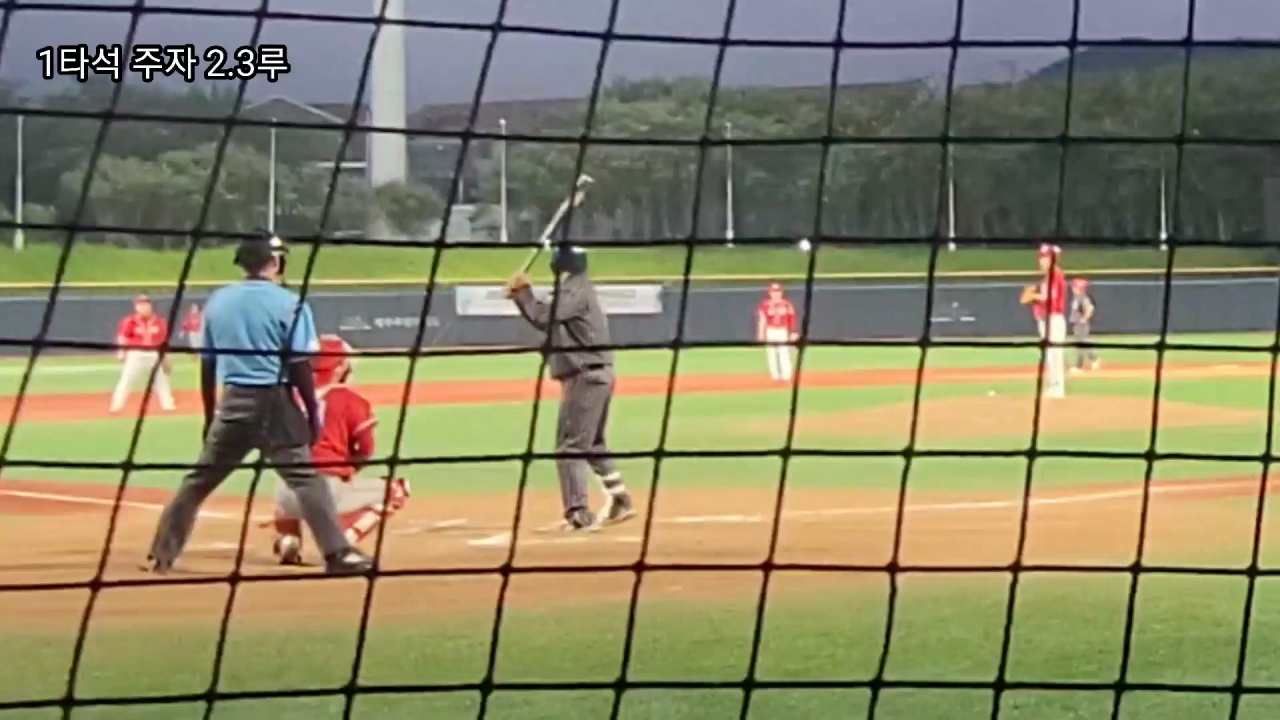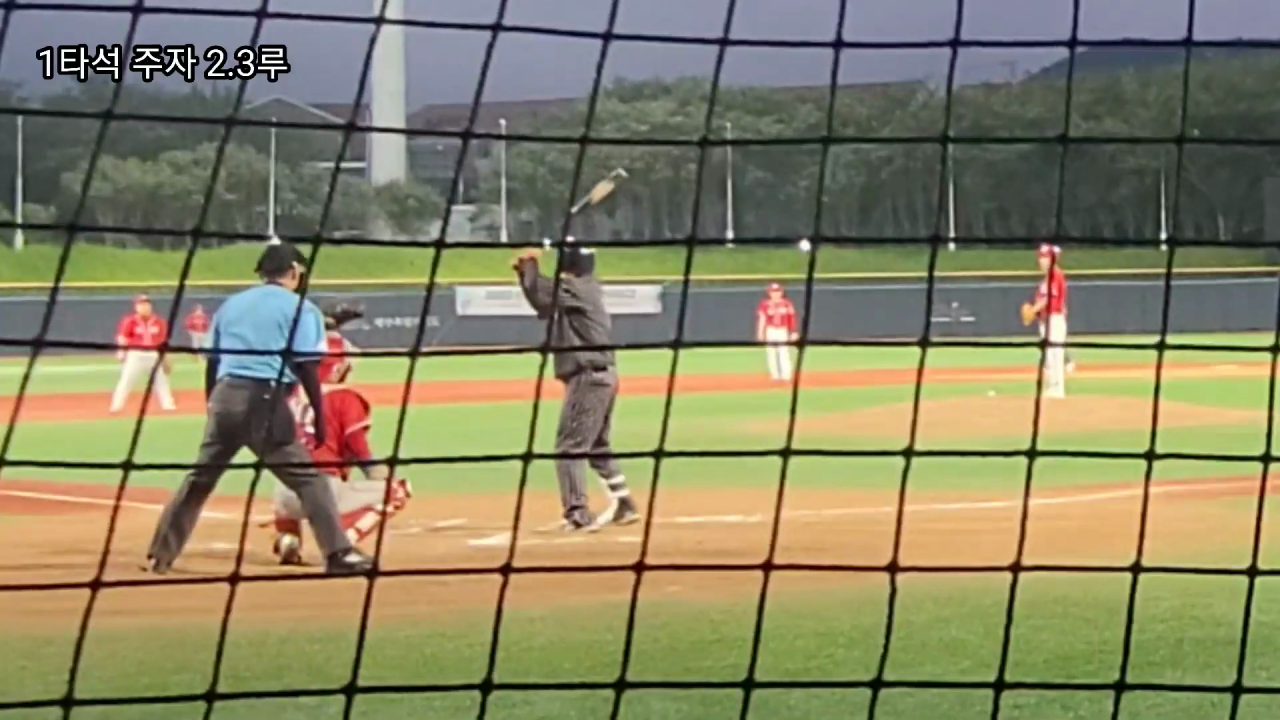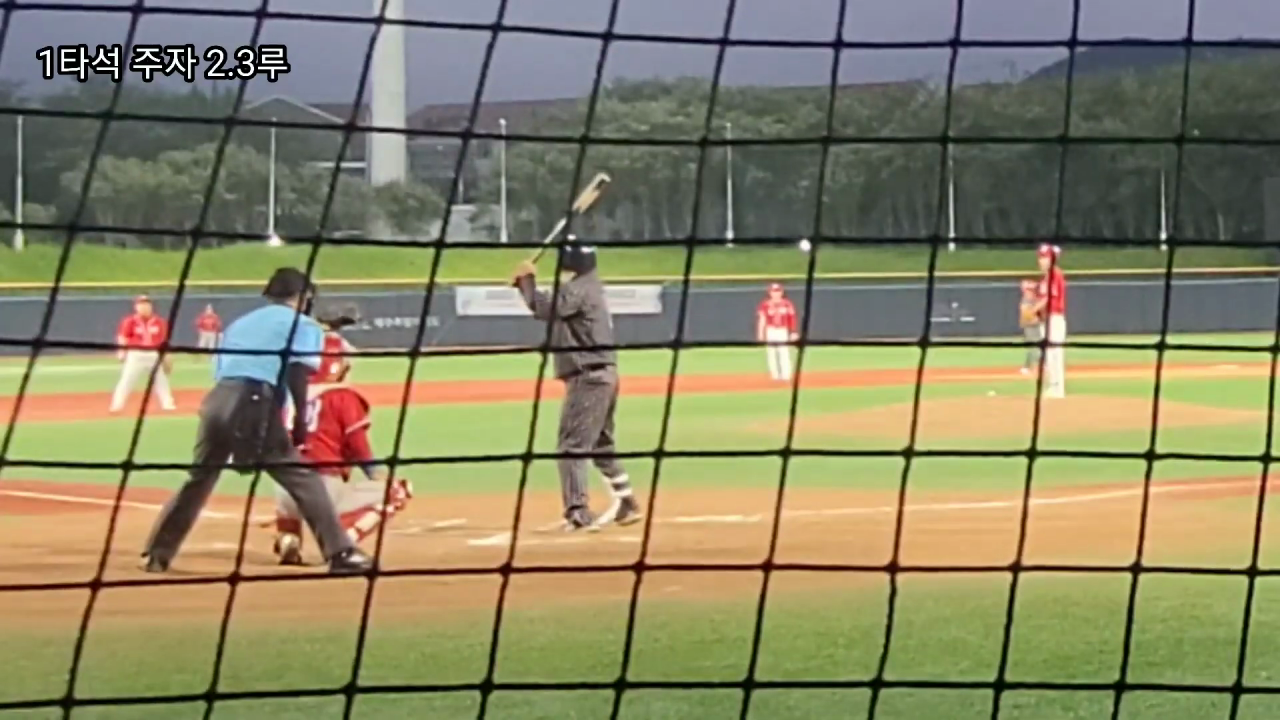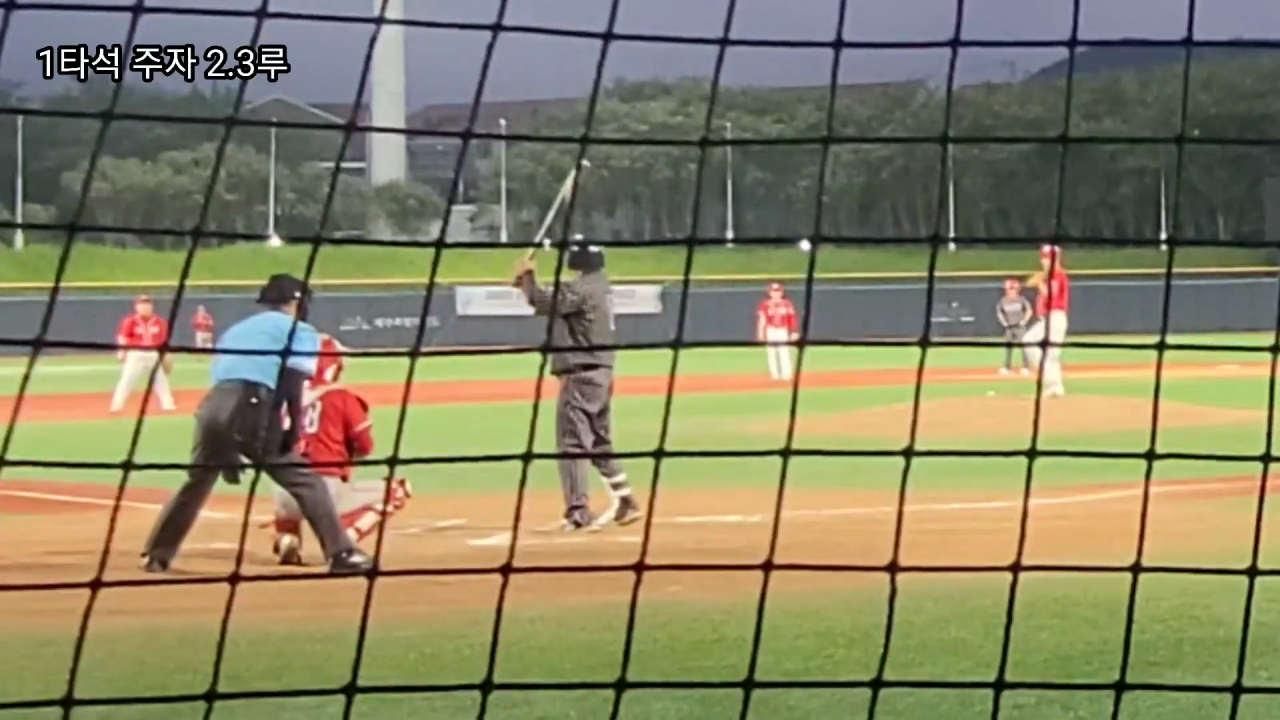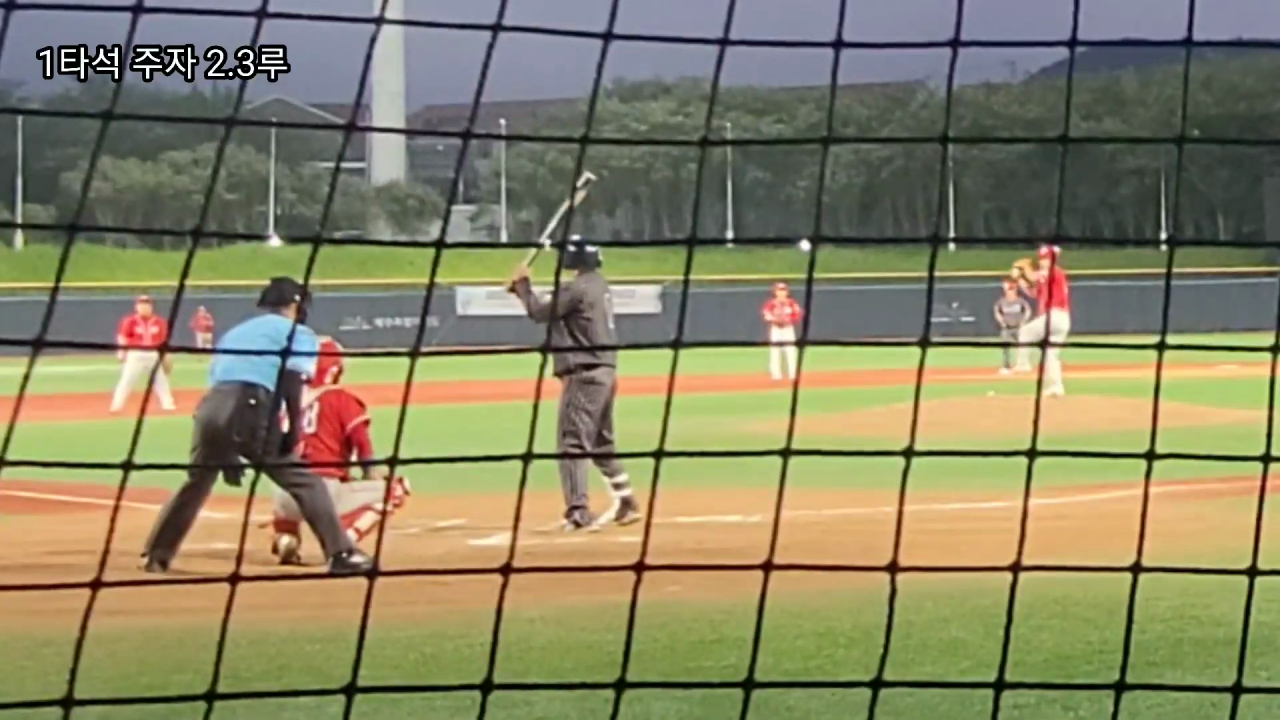
dt=0.7s
person 1, frame 1
left shoulder: (217, 301)
right shoulder: (289, 303)
left elbow: (208, 365)
right elbow: (299, 366)
left wrist: (209, 416)
right wrist: (313, 414)
left hip: (232, 404)
right hip: (274, 403)
left knee: (199, 480)
right knee: (306, 479)
left ankle: (160, 555)
right ankle: (338, 554)
person 1, frame 2
left shoulder: (230, 304)
right shoulder: (301, 308)
left elbow: (212, 364)
right elbow: (307, 366)
left wrist: (214, 410)
left hip: (225, 397)
right hip: (265, 399)
left knee: (199, 480)
right knee: (308, 478)
left ankle: (159, 554)
right ankle: (339, 553)
person 1, frame 3
left shoulder: (239, 323)
right shoulder: (303, 324)
right elbow: (297, 368)
left wrist: (236, 445)
right wrist: (301, 416)
left hip: (217, 401)
right hip: (256, 404)
left knee: (198, 481)
right knee: (304, 480)
left ankle: (155, 555)
right ankle: (341, 554)
person 1, frame 4
left shoulder: (234, 330)
right shoulder: (298, 329)
right elbow: (292, 375)
left wrist: (228, 452)
right wrist: (295, 423)
left hip: (213, 406)
right hip: (252, 407)
left knee: (197, 482)
right knee: (305, 480)
left ankle: (156, 555)
right ankle: (341, 553)
person 1, frame 5
left shoulder: (233, 332)
right shoulder: (296, 332)
right elbow: (291, 378)
left wrist: (228, 453)
right wrist: (294, 426)
left hip: (211, 408)
right hip: (250, 409)
left knee: (196, 483)
right knee: (305, 481)
left ankle: (155, 556)
right ankle: (341, 554)
person 2, frame 1
left shoulder: (574, 290)
right shoulder: (577, 289)
left elbow: (545, 316)
right elbow: (547, 319)
left wrist: (524, 290)
right wrist: (521, 296)
left hip: (585, 377)
right hip: (598, 375)
left knee: (570, 447)
right knee: (593, 444)
left ankle: (579, 515)
right ankle: (620, 501)
person 2, frame 2
left shoulder: (579, 288)
right shoulder: (580, 289)
left elbow: (541, 289)
right elbow: (543, 305)
left wrist: (530, 263)
right wrist: (524, 272)
left hip: (589, 378)
right hip: (599, 377)
left knee: (569, 447)
right knee: (596, 446)
left ankle: (579, 515)
right ankle: (623, 506)
person 2, frame 3
left shoulder: (578, 289)
right shoulder: (586, 286)
left elbow: (544, 309)
right elbow: (552, 312)
left wrist: (528, 279)
right wrist: (525, 285)
left hip: (588, 377)
right hip: (603, 375)
left knee: (572, 446)
right knee: (602, 445)
left ankle: (579, 513)
right ankle: (626, 505)
person 2, frame 4
left shoulder: (581, 287)
right shoulder: (598, 283)
left elbow: (543, 303)
right elbow: (556, 303)
left wrist: (527, 274)
right wrist: (526, 283)
left hip: (581, 375)
right hip: (600, 373)
left knee: (571, 444)
right knee: (599, 443)
left ankle: (579, 512)
right ankle: (625, 502)
person 2, frame 5
left shoulder: (578, 287)
right shoulder: (597, 284)
left elbow: (539, 312)
right elbow: (554, 308)
left wrist: (523, 282)
right wrist: (521, 290)
left hip: (584, 375)
right hip: (603, 373)
left knee: (572, 444)
right knee: (603, 443)
left ankle: (579, 513)
right ankle: (626, 504)
person 3, frame 1
right shoulder: (347, 398)
right elbow: (366, 449)
right wrist: (349, 465)
left hip: (288, 494)
right hip: (328, 490)
right knee: (395, 491)
left ankle: (288, 541)
person 3, frame 2
left shoulder: (293, 394)
right shoulder: (344, 397)
right elbow: (359, 448)
right wrist: (380, 477)
left hip: (288, 492)
right knee: (397, 490)
left ankle: (287, 539)
person 3, frame 3
right shoulder: (343, 396)
right elbow: (358, 447)
right wrist: (379, 477)
left hip: (287, 491)
right hip: (325, 489)
right knee: (397, 491)
left ankle: (287, 539)
person 3, frame 4
right shoulder: (341, 397)
right elbow: (365, 446)
right wrist: (347, 455)
left hip: (286, 494)
right hip: (325, 490)
right knee: (396, 492)
left ankle: (287, 540)
person 3, frame 5
right shoulder: (339, 398)
right elbow: (361, 438)
right wrist: (370, 472)
left hip: (285, 497)
right hip: (324, 492)
right knee: (395, 490)
left ankle: (286, 540)
